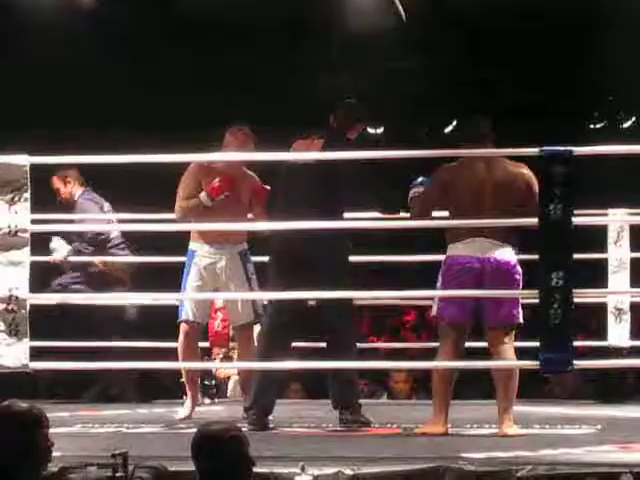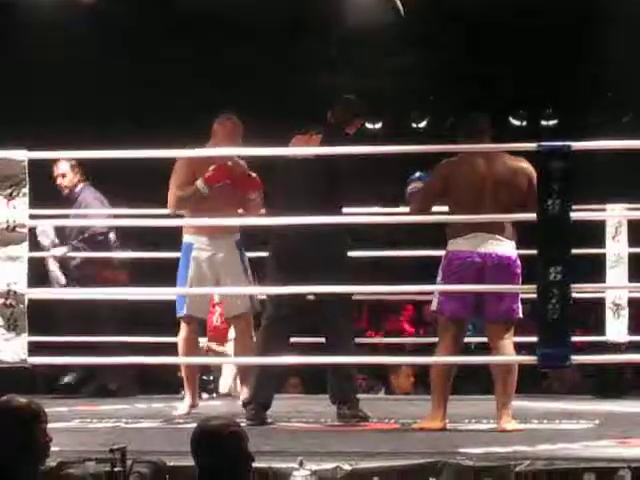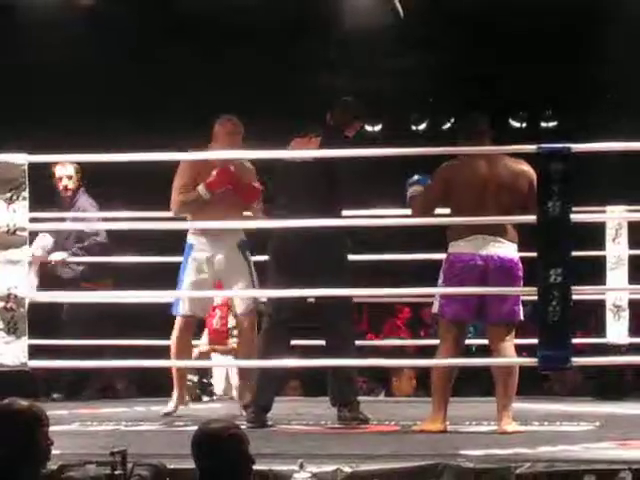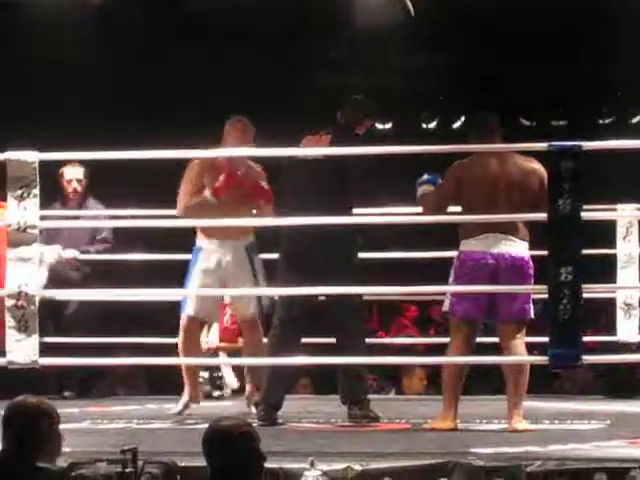
dt=0.2s
person 1, frame 1
left shoulder: (296, 148)
right shoulder: (345, 153)
left elbow: (274, 205)
left hip: (286, 247)
right hip: (324, 248)
left knee: (275, 330)
right knee: (339, 330)
left ankle: (257, 410)
right ankle: (348, 408)
person 1, frame 2
left shoulder: (295, 144)
right shoulder: (343, 148)
left elbow: (272, 201)
left hip: (286, 243)
right hip: (322, 244)
left knee: (274, 324)
right knee: (338, 325)
left ankle: (257, 404)
right ankle: (346, 403)
person 1, frame 3
left shoulder: (294, 147)
right shoulder: (343, 150)
left elbow: (271, 202)
left hip: (286, 245)
right hip: (322, 246)
left knee: (275, 327)
right knee: (339, 328)
left ankle: (257, 407)
right ankle: (346, 406)
person 1, frame 4
left shoulder: (305, 144)
right shoulder: (352, 149)
left elbow: (281, 201)
left hip: (296, 244)
right hip: (332, 244)
left knee: (285, 326)
right knee: (349, 325)
left ankle: (268, 405)
right ankle: (357, 403)
person 2, frame 1
left shoulder: (449, 173)
right shoulder: (520, 173)
left elbow: (418, 213)
left wrist: (416, 194)
left hip: (461, 257)
right hip: (502, 258)
left knee: (450, 340)
right knee: (502, 341)
left ankle: (439, 419)
right ankle: (506, 420)
person 2, frame 2
left shoulder: (449, 168)
right shoulder: (521, 168)
left elbow: (418, 208)
right elbow: (537, 213)
left wrist: (415, 190)
left hip: (462, 251)
right hip: (502, 252)
left knee: (449, 335)
right knee: (502, 336)
left ankle: (437, 414)
right ankle: (505, 415)
person 2, frame 3
left shoulder: (451, 170)
right shoulder: (522, 170)
left elbow: (420, 211)
right elbow: (538, 216)
left wrist: (414, 192)
left hip: (463, 255)
right hip: (504, 255)
left knee: (450, 337)
right knee: (503, 339)
left ankle: (437, 417)
right ankle: (505, 417)
person 2, frame 4
left shoulder: (462, 169)
right shoulder: (532, 168)
left elbow: (432, 211)
right elbow: (548, 214)
left wrist: (425, 191)
left hip: (474, 252)
right hip: (516, 253)
left knee: (460, 336)
right knee: (514, 337)
left ankle: (448, 414)
right ankle: (516, 415)
person 3, frame 1
left shoulder: (251, 180)
right shoulder: (198, 170)
right elbow: (179, 212)
left wrist: (263, 205)
right wrist: (209, 195)
left hip: (235, 256)
right hip: (201, 255)
left knee: (245, 329)
right knee: (187, 329)
left ankle: (248, 398)
right ankle: (192, 397)
person 3, frame 2
left shoulder: (240, 167)
right shoulder: (190, 161)
left elbow: (253, 212)
right elbow: (174, 203)
left wrist: (254, 193)
right wrist: (205, 183)
left hip: (230, 245)
right hip: (197, 247)
left knee: (243, 320)
right knee: (189, 323)
left ankle: (245, 388)
right ankle: (190, 394)
person 3, frame 3
left shoulder: (245, 170)
right shoulder: (193, 164)
left elbow: (257, 216)
right elbow: (176, 207)
left wrist: (256, 201)
right wrist: (208, 189)
left hip: (234, 246)
right hip: (200, 247)
left knee: (248, 320)
right knee: (184, 322)
left ankle: (245, 388)
right ankle: (179, 393)
person 3, frame 4
left shoulder: (254, 172)
right shoulder: (201, 167)
left elbow: (267, 220)
right elbow: (182, 209)
left wrist: (265, 203)
right wrist: (214, 193)
left hip: (241, 250)
right hip: (207, 250)
left knee: (250, 323)
right knee: (189, 323)
left ankle: (254, 388)
right ankle: (191, 390)
person 4, frame 1
left shoulder: (85, 204)
right shoulder: (92, 202)
left elbow: (98, 236)
left wrist: (68, 253)
right wrist: (66, 250)
left hip: (109, 263)
right hip: (115, 267)
person 4, frame 2
left shoulder: (87, 198)
right shoulder: (78, 200)
left elbow: (99, 233)
left wrist: (67, 249)
right wrist: (53, 242)
left hip: (98, 271)
right hip: (92, 271)
right knee: (103, 327)
person 4, frame 3
left shoulder: (86, 206)
right shoulder: (61, 207)
left elbow: (98, 241)
right elbow: (50, 240)
left wrist: (67, 255)
right wrist: (41, 251)
left hip: (84, 282)
right hip: (64, 281)
left knee: (73, 333)
person 4, frame 4
left shoulder: (95, 210)
right shoulder: (53, 209)
left elbow: (107, 245)
right elbow: (43, 239)
left wrist: (80, 253)
left hip: (84, 284)
right hip: (55, 283)
left knee: (78, 332)
right knee: (51, 332)
left ankle: (76, 383)
right ankle: (57, 382)
